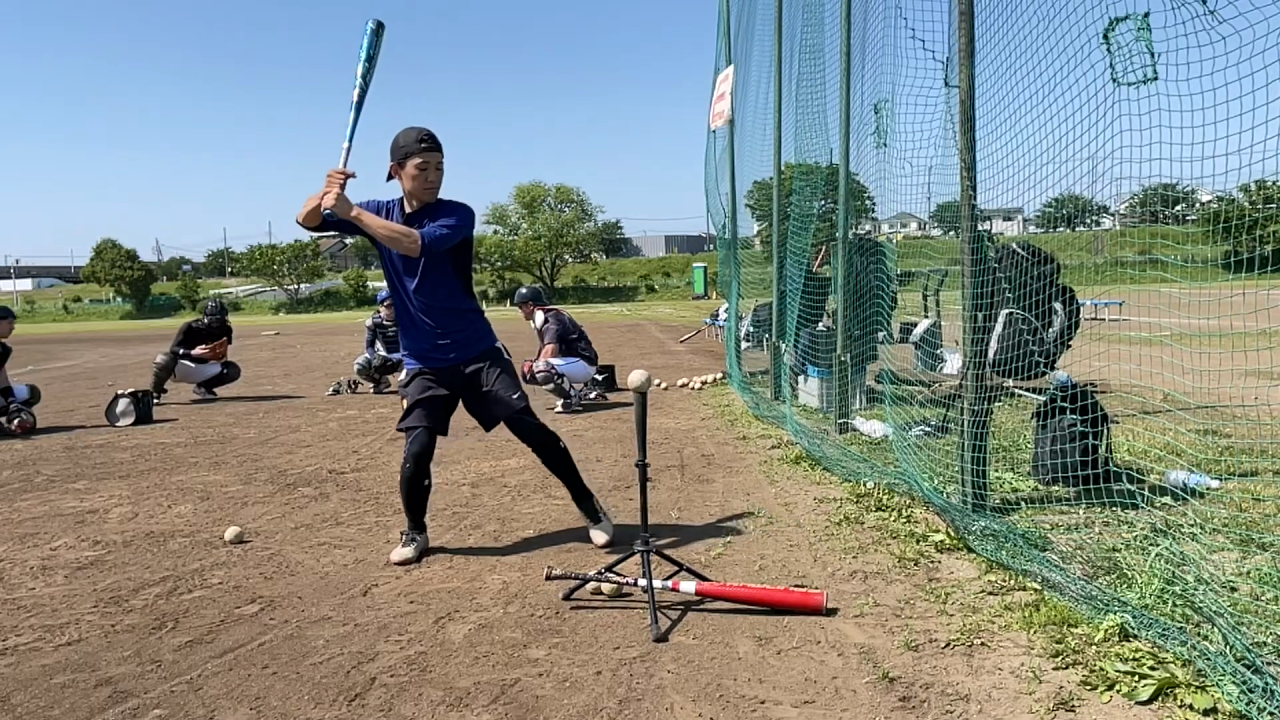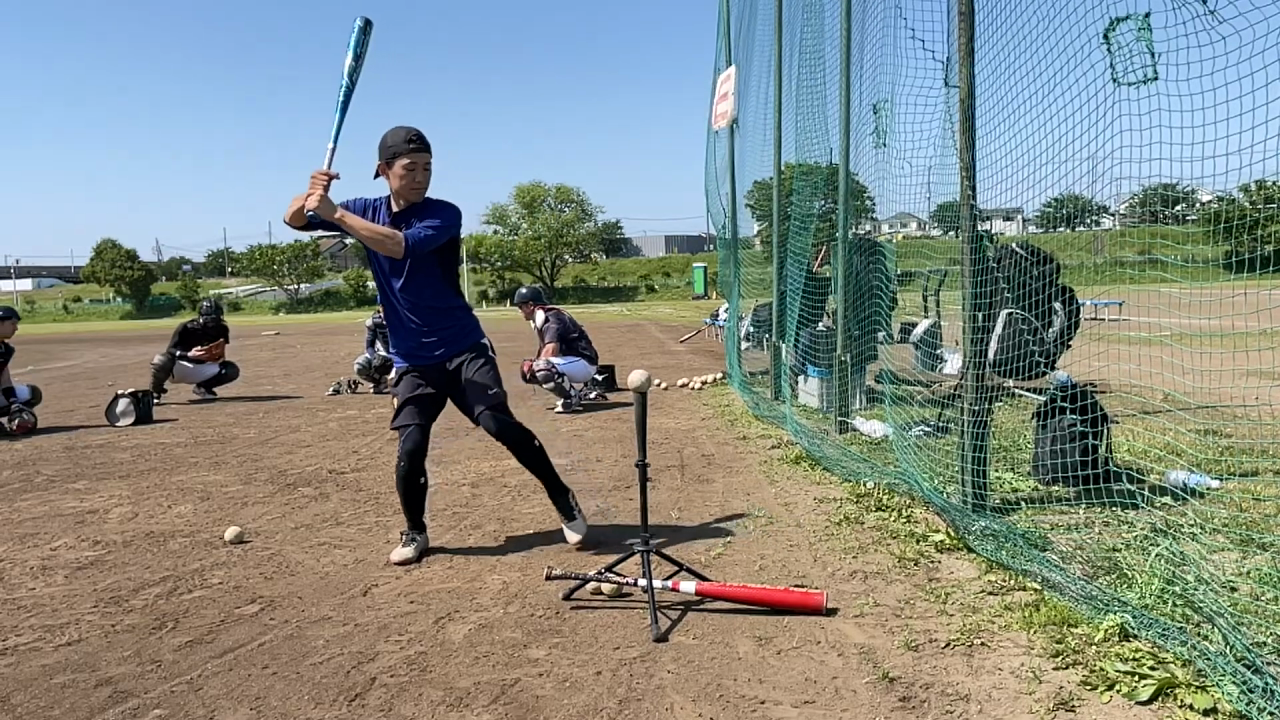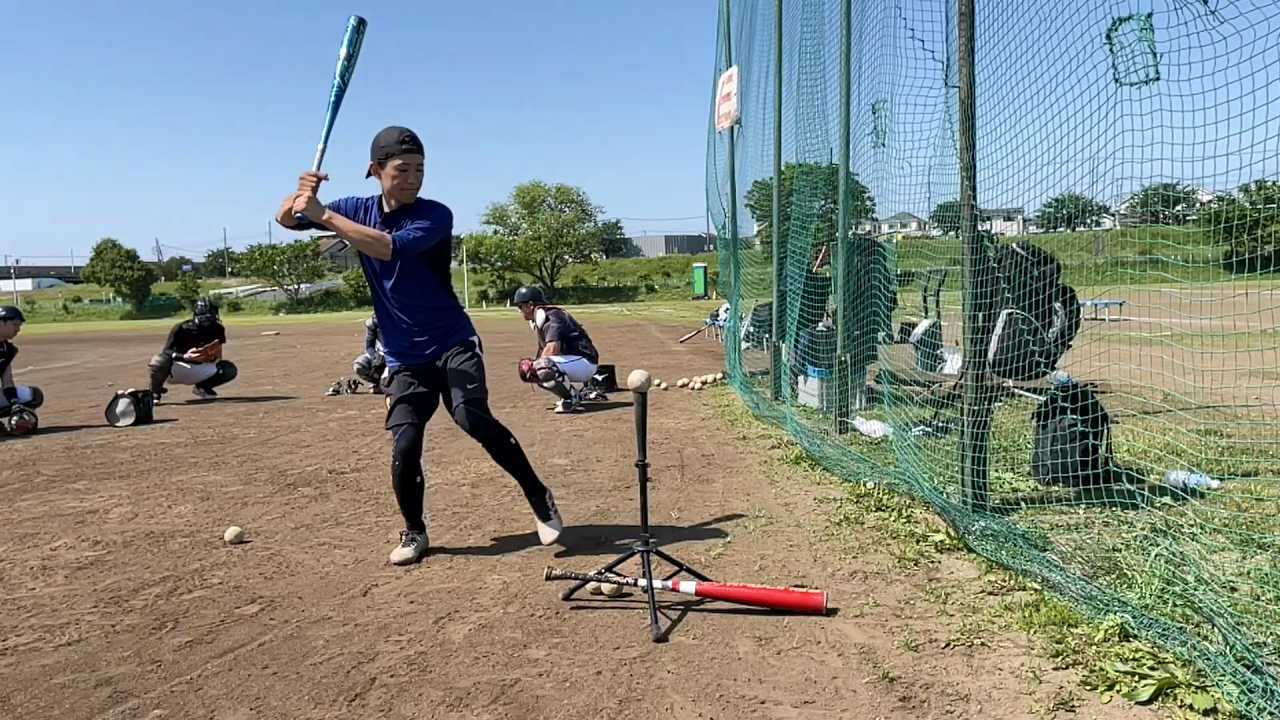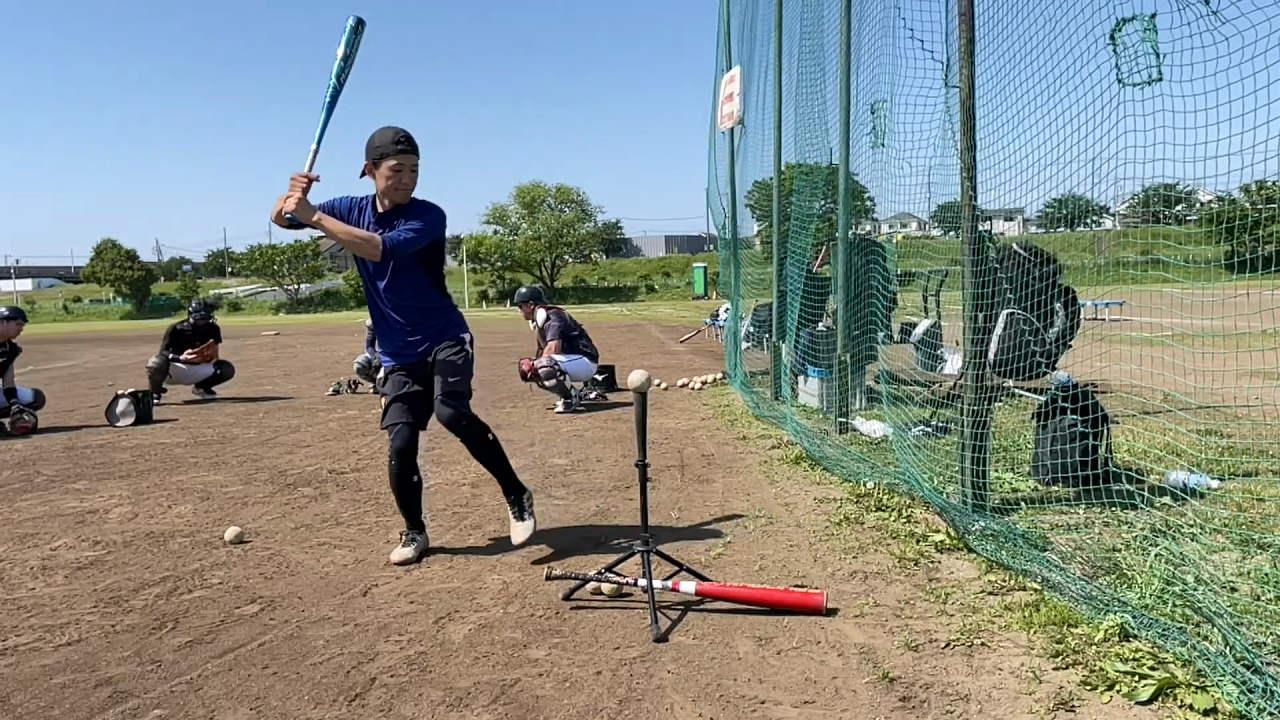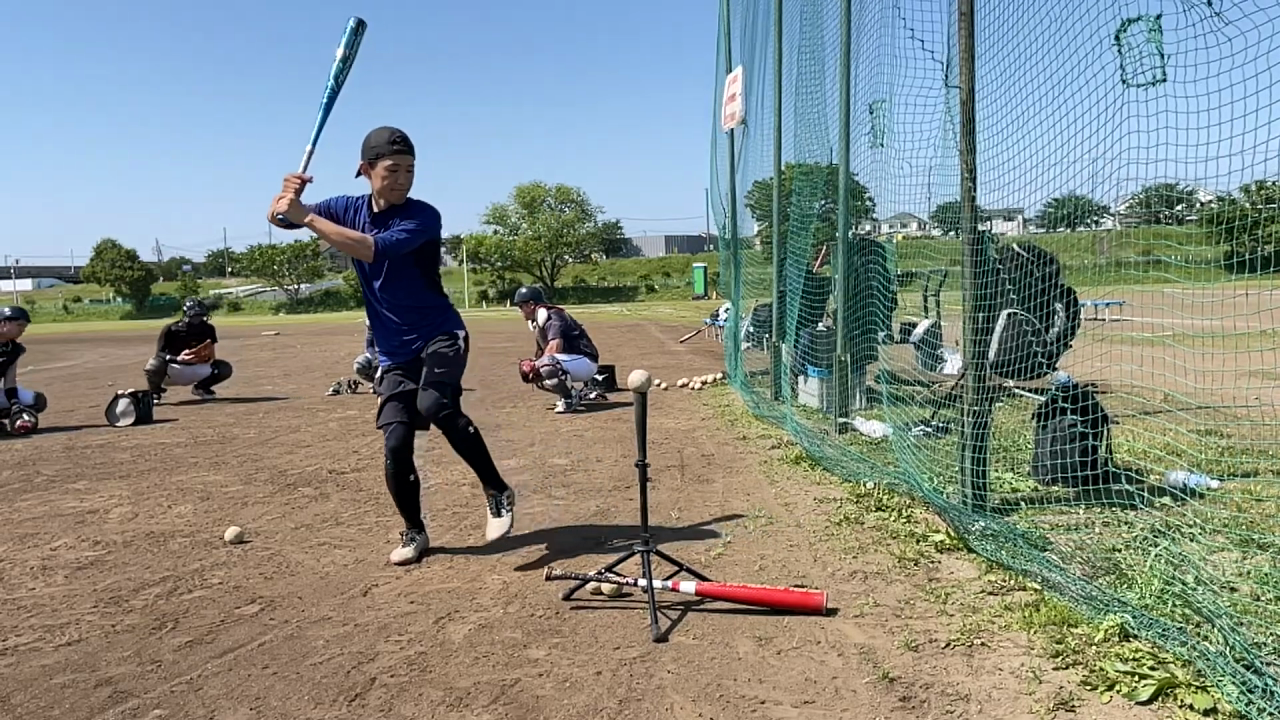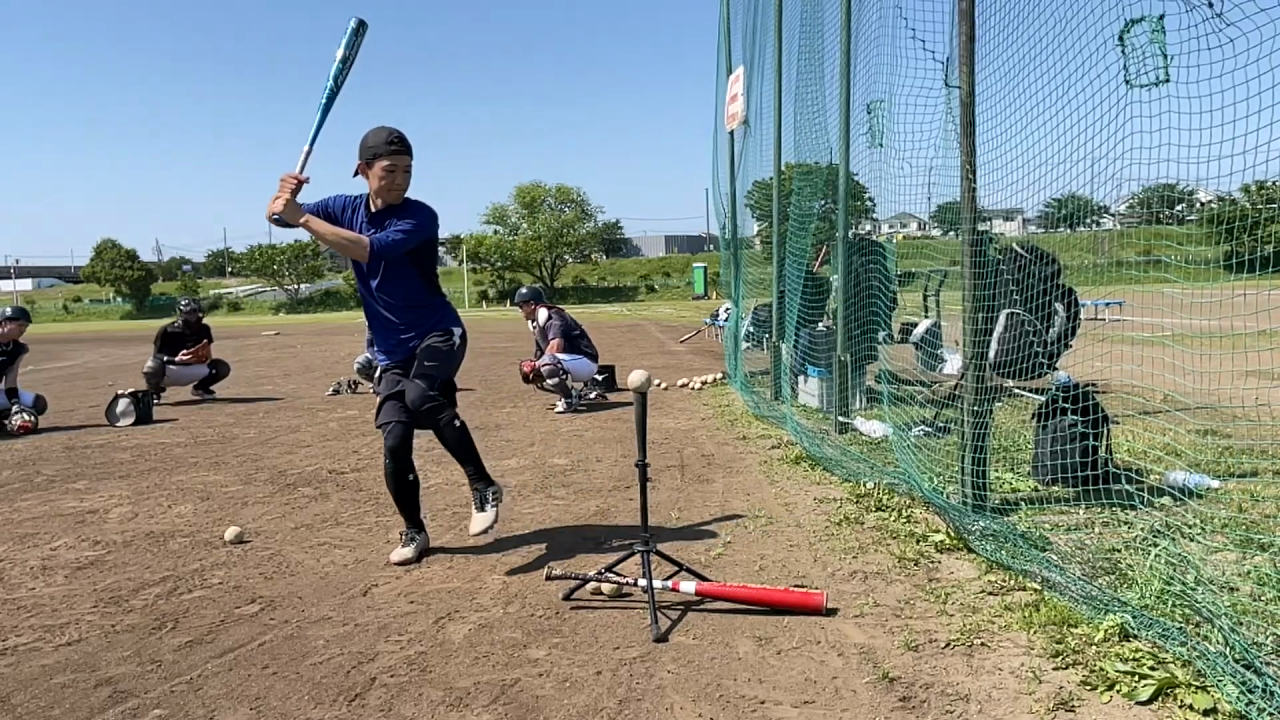
dt=0.4s
person 1, frame 1
left shoulder: (457, 215)
right shoulder: (380, 212)
left elbow: (416, 244)
right elbow: (308, 220)
left wrist: (352, 212)
right wrist: (327, 191)
left hip: (477, 351)
right hip: (422, 362)
left knee: (527, 426)
right knee: (417, 451)
left ankle: (588, 506)
right ankle: (415, 532)
person 1, frame 2
left shoulder: (444, 215)
right shoulder: (367, 210)
left elbow: (400, 245)
right elbow: (295, 220)
left wrist: (336, 214)
right wrist: (312, 192)
left hip: (463, 346)
right hip: (411, 359)
left knee: (498, 423)
right knee: (411, 448)
left ankle: (562, 499)
right ankle: (415, 531)
person 1, frame 3
left shoulder: (435, 215)
right shoulder: (357, 209)
left elbow: (389, 247)
right elbow: (286, 218)
left wrist: (324, 215)
right wrist: (302, 193)
left hip: (453, 343)
right hip: (403, 357)
left knee: (472, 417)
right knee: (405, 446)
left ankle: (538, 498)
right ankle: (414, 531)
person 1, frame 4
left shoulder: (429, 216)
right shoulder: (352, 209)
left elbow: (379, 248)
right elbow: (281, 218)
left wrist: (315, 216)
right wrist: (292, 194)
left hip: (445, 339)
right hip: (397, 355)
left knee: (452, 412)
right knee: (400, 445)
left ankle: (516, 496)
right ankle: (414, 531)
person 1, frame 5
left shoulder: (423, 217)
right shoulder: (348, 209)
left elbow: (373, 249)
right elbow: (277, 218)
left wrist: (308, 218)
right wrist: (286, 196)
left hip: (441, 336)
right hip: (393, 354)
left knee: (433, 403)
right knee: (396, 444)
left ankle: (496, 491)
right ankle: (414, 531)
person 1, frame 6
left shoulder: (420, 216)
right shoulder: (346, 208)
left elbow: (369, 250)
right elbow: (276, 216)
left wrist: (303, 218)
right wrist: (283, 197)
left hip: (439, 333)
right hip: (391, 352)
left knee: (420, 395)
right knee: (395, 444)
left ankle: (483, 487)
right ankle: (413, 531)
